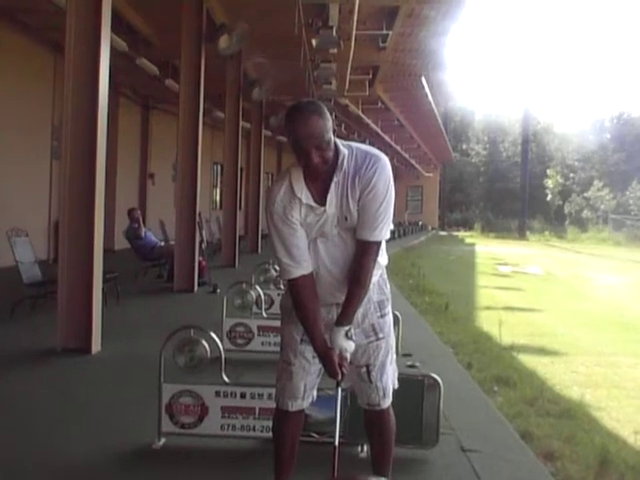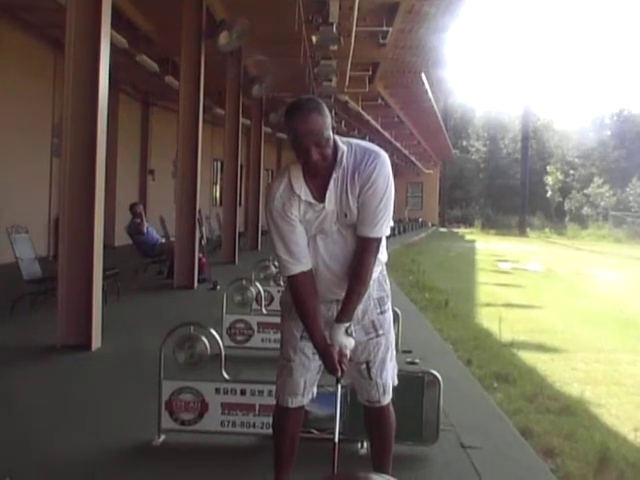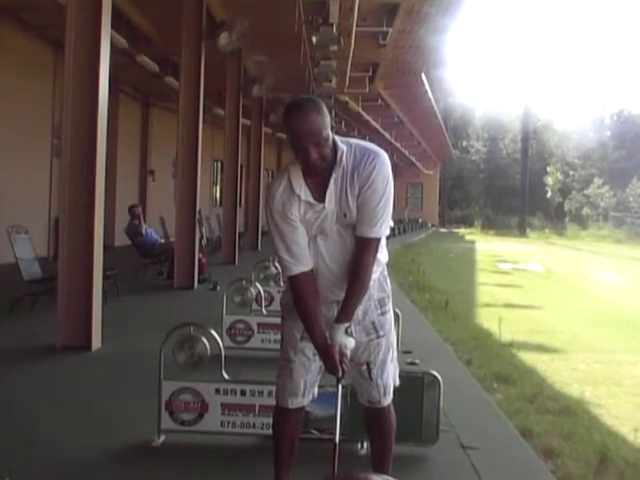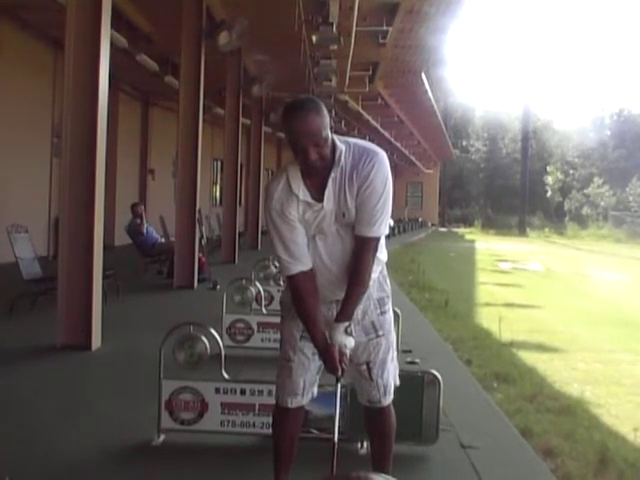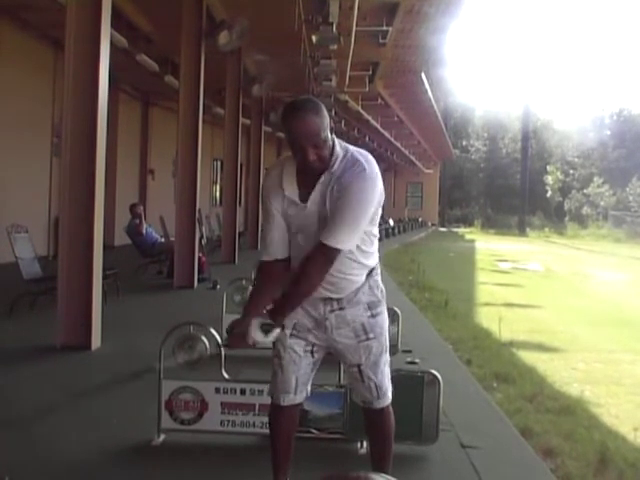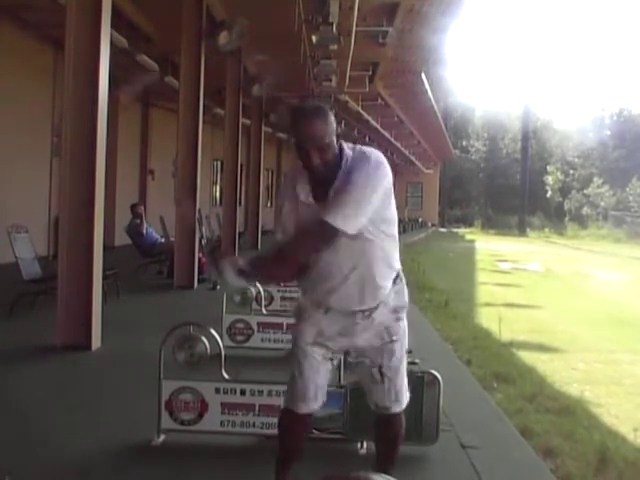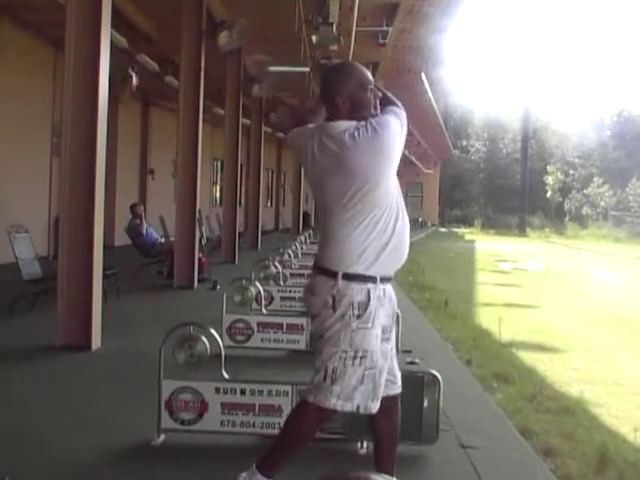
dt=0.7s
person 1, frame 1
left shoulder: (372, 167)
right shoulder: (282, 196)
left elbow: (369, 252)
right elbow: (299, 276)
left wrist: (343, 327)
right wrist: (321, 346)
left hip: (365, 299)
right hip: (308, 303)
left knee: (378, 399)
right knee: (290, 400)
person 1, frame 2
left shoulder: (371, 163)
right shoulder: (282, 192)
left elbow: (369, 248)
right elbow: (298, 271)
left wrist: (343, 322)
right wrist: (321, 342)
left hip: (365, 295)
right hip: (308, 299)
left knee: (378, 395)
right knee: (290, 396)
person 1, frame 3
left shoulder: (371, 163)
right shoulder: (282, 192)
left elbow: (368, 249)
right elbow: (299, 272)
left wrist: (343, 324)
right wrist: (321, 343)
left hip: (365, 296)
right hip: (308, 300)
left knee: (378, 396)
right knee: (290, 397)
person 1, frame 4
left shoulder: (370, 162)
right shoulder: (280, 192)
left elbow: (367, 248)
right elbow: (298, 272)
left wrist: (343, 321)
right wrist: (322, 341)
left hip: (365, 296)
right hip: (307, 300)
left knee: (378, 396)
right knee: (289, 397)
person 1, frame 5
left shoulder: (362, 174)
right shoulder: (277, 179)
left elbow: (324, 257)
right elbow: (274, 258)
left wrist: (274, 318)
right wrist: (249, 315)
left hip: (357, 298)
right hip: (296, 301)
left knee: (376, 398)
right knee: (285, 398)
person 1, frame 6
left shoulder: (370, 167)
right shoulder: (292, 187)
left elbow: (317, 240)
right elbow: (294, 264)
left wrist: (253, 266)
left hip: (379, 307)
right hip: (322, 312)
left knee: (392, 406)
right knee: (301, 406)
person 1, frame 7
left shoulder: (313, 141)
right shoulder: (379, 136)
left elbow: (293, 131)
right elbow: (398, 108)
left wrist: (326, 92)
right wrist: (374, 92)
left hip: (370, 289)
right hip: (352, 292)
left knee: (386, 389)
right knee: (328, 397)
